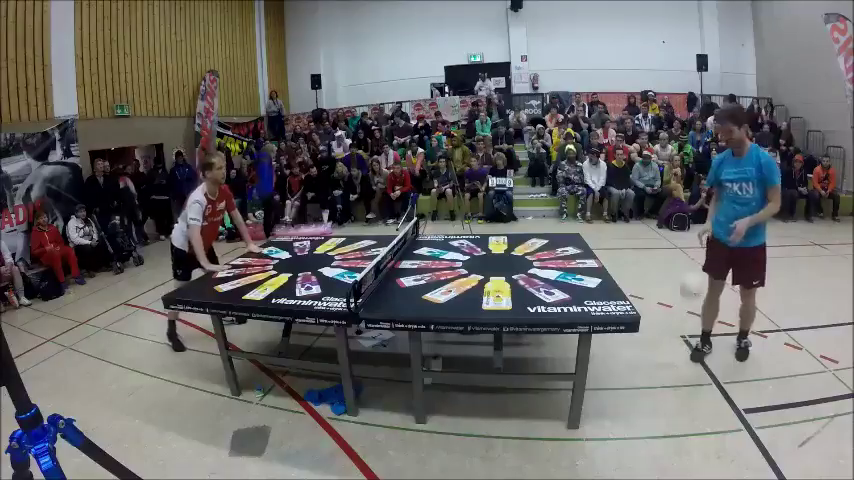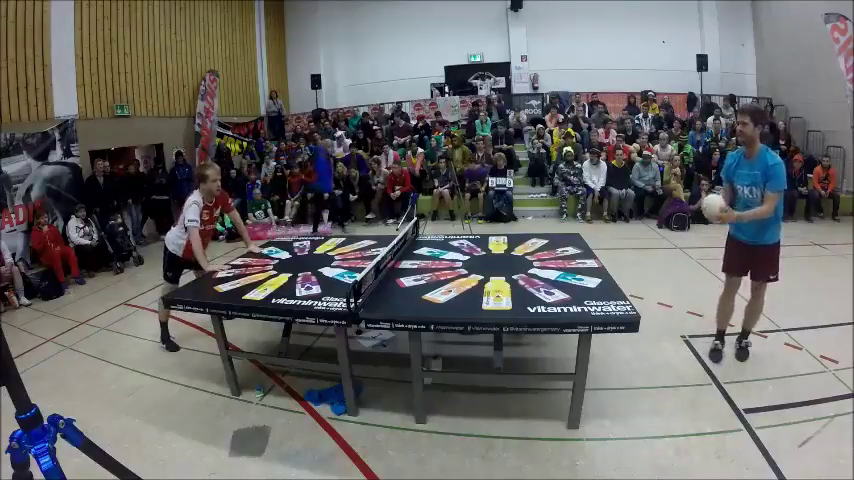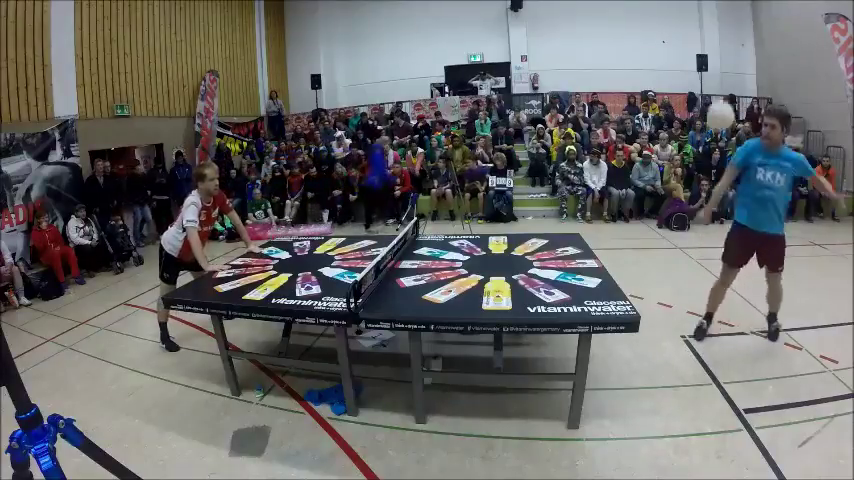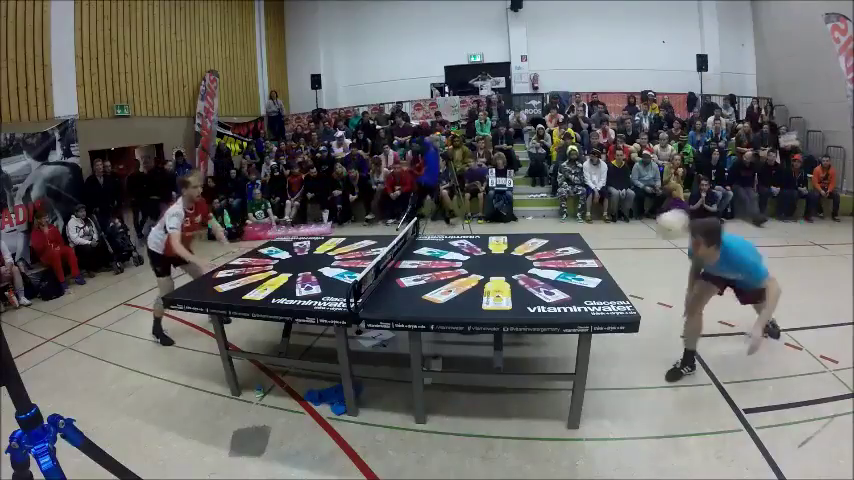
dt=0.7s
person 1, frame 1
left shoulder: (764, 161)
right shoulder: (720, 161)
left elbow: (775, 203)
left wrist: (748, 222)
right wrist: (708, 223)
left hip: (752, 243)
right hip: (720, 239)
left knee: (747, 295)
right knee: (713, 290)
left ankle: (743, 338)
right ankle: (705, 339)
person 1, frame 2
left shoulder: (773, 164)
right shoulder: (732, 159)
left elbow: (769, 208)
left wrist: (736, 217)
right wrist: (720, 205)
left hip: (765, 240)
right hip: (737, 236)
left knee: (757, 291)
right knee: (729, 288)
left ankle: (744, 338)
right ankle: (719, 338)
person 1, frame 3
left shoulder: (794, 160)
right shoulder: (750, 148)
left elbow: (816, 179)
right elbow: (727, 178)
left wrist: (834, 196)
right wrist: (710, 206)
left hip: (773, 231)
right hip: (744, 226)
left knee: (774, 280)
right knee: (726, 277)
left ankle: (772, 319)
right ankle: (706, 320)
person 1, frame 4
left shoulder: (738, 255)
right shoulder: (698, 251)
left elbow: (774, 288)
left wrist: (758, 326)
right wrist: (689, 290)
left hip: (750, 275)
right hip: (718, 271)
left knee: (761, 309)
right knee: (693, 305)
left ankle: (767, 323)
right ankle: (688, 359)
person 2, frame 1
left shoulder: (224, 191)
right shoulder: (198, 199)
left elbow: (236, 216)
right elbow: (193, 232)
left wrist: (249, 243)
right wrist: (205, 264)
left hip: (205, 243)
right hip: (184, 245)
right knee: (182, 288)
right ankle: (171, 331)
person 2, frame 2
left shoulder: (221, 196)
right shoulder: (194, 203)
left elbow: (236, 218)
right elbow: (194, 234)
left wrist: (249, 244)
right wrist: (206, 265)
left hip: (196, 248)
right hip: (176, 248)
right knee: (170, 291)
right ankle: (164, 335)
person 2, frame 3
left shoulder: (218, 197)
right shoulder: (192, 203)
left elbow: (235, 219)
right elbow: (193, 236)
left wrist: (249, 244)
right wrist: (206, 265)
left hip: (192, 251)
right hip: (172, 249)
right knee: (167, 293)
right ankle: (164, 335)
person 2, frame 4
left shoulder: (200, 204)
right shoulder: (175, 212)
left elbow: (214, 226)
right elbow: (175, 244)
left wrist: (228, 245)
right wrist: (199, 261)
left hip: (181, 246)
right hip: (158, 249)
left knee: (202, 277)
right knee: (167, 291)
right ankle: (156, 328)
